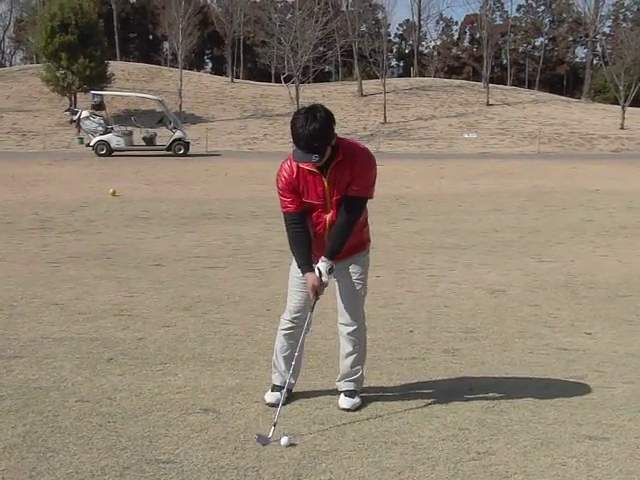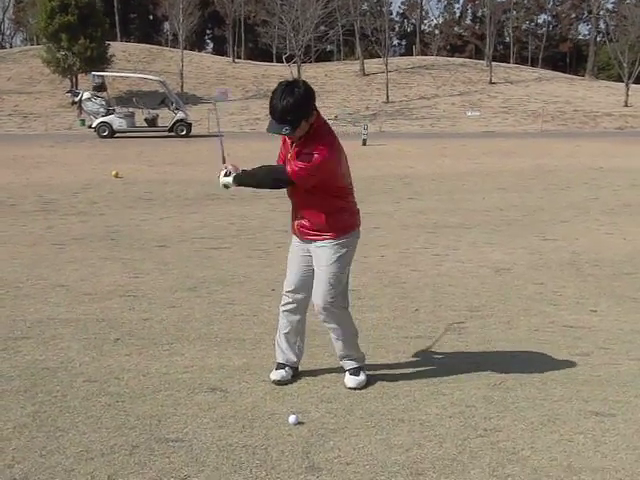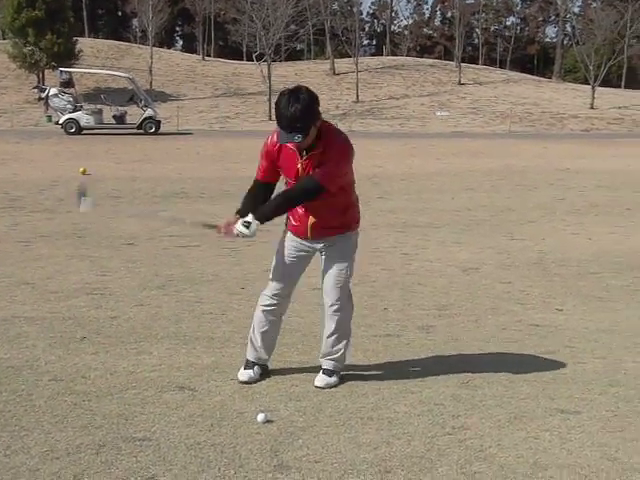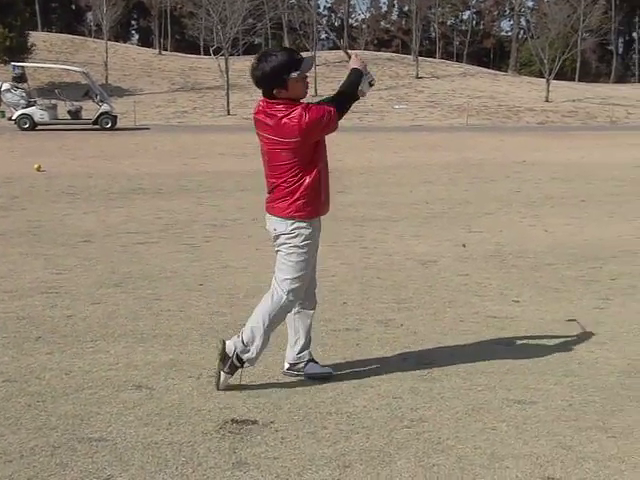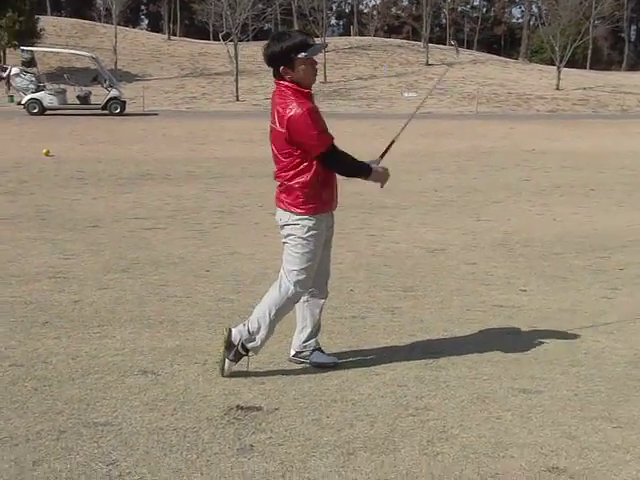
dt=0.5s
person 1, frame 1
left shoulder: (360, 159)
right shoulder: (289, 170)
left elbow: (350, 215)
right elbow: (295, 223)
left wrist: (328, 261)
right wrist: (307, 269)
left hip: (351, 252)
right hip: (308, 253)
left knee: (352, 320)
right knee: (293, 318)
left ankle: (349, 385)
right ankle: (281, 382)
person 1, frame 2
left shoulder: (320, 153)
right shoulder: (299, 132)
left elbow: (280, 178)
right elbow: (282, 167)
left wrist: (235, 179)
right wrist: (242, 173)
left hip: (334, 234)
right hip: (304, 232)
left knee: (327, 302)
right knee: (291, 296)
left ankle: (353, 363)
right ankle: (287, 360)
person 1, frame 3
left shoulder: (339, 146)
right shoulder: (276, 142)
left elbow: (303, 192)
right elbow: (263, 184)
left wrist: (258, 217)
right wrist: (242, 215)
left hip: (339, 232)
right hip: (298, 232)
left knee: (335, 300)
right knee: (273, 296)
left ankle: (332, 364)
right ankle: (256, 359)
person 1, frame 4
left shoulder: (265, 111)
right shoulder: (300, 120)
left elbow: (323, 110)
right elbow: (334, 109)
left wrist: (352, 88)
right wrist: (354, 72)
left hip: (294, 215)
right hip: (296, 220)
left knee: (304, 291)
right knee: (286, 291)
left ankle: (298, 359)
right ankle: (239, 350)
person 1, frame 5
left shoulder: (289, 98)
right shoulder: (297, 109)
left elbow: (322, 147)
right elbow: (329, 158)
left wrist: (362, 166)
right wrist: (370, 171)
left hip: (315, 208)
right hip: (304, 212)
left knee: (315, 282)
right knee: (294, 283)
left ankle: (305, 346)
right ankle: (243, 338)
